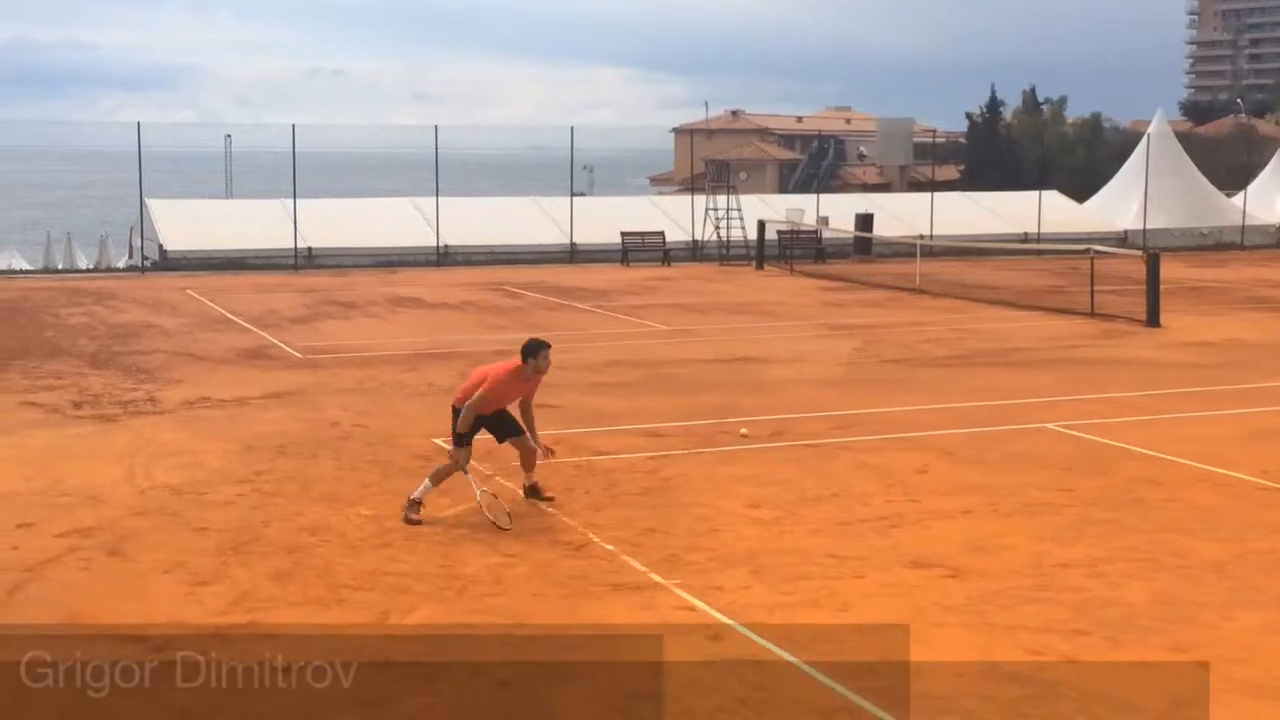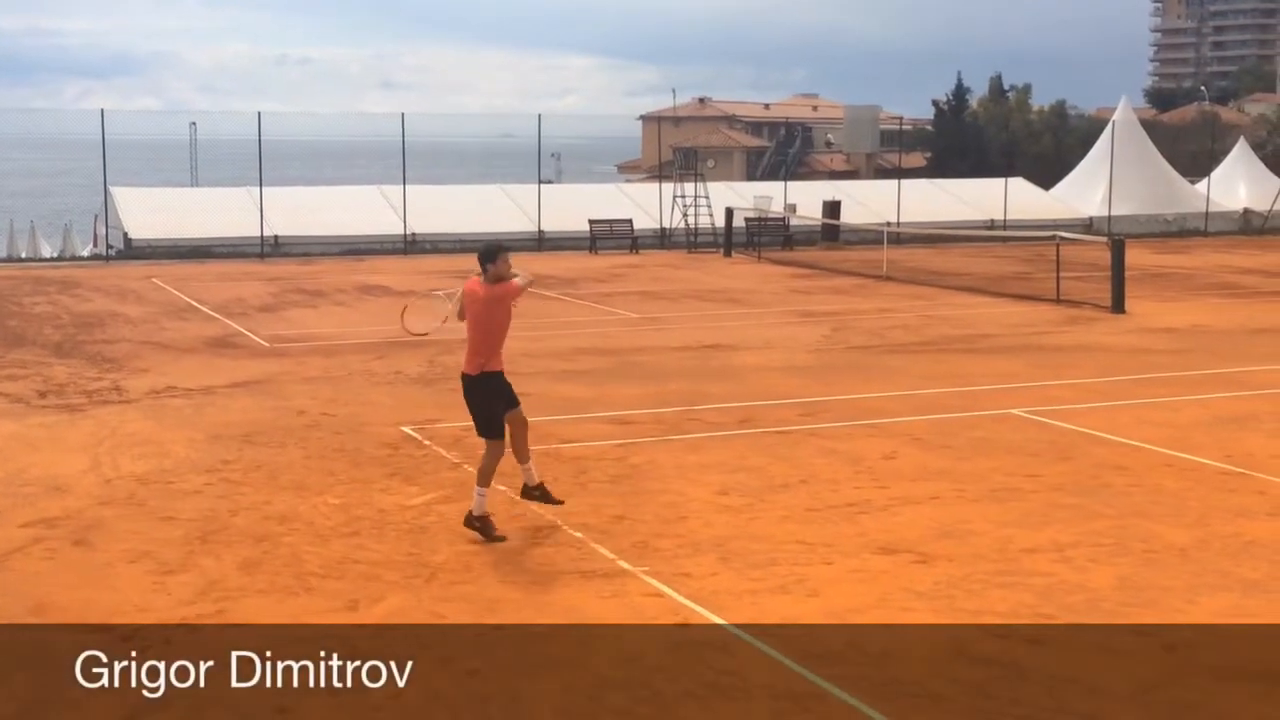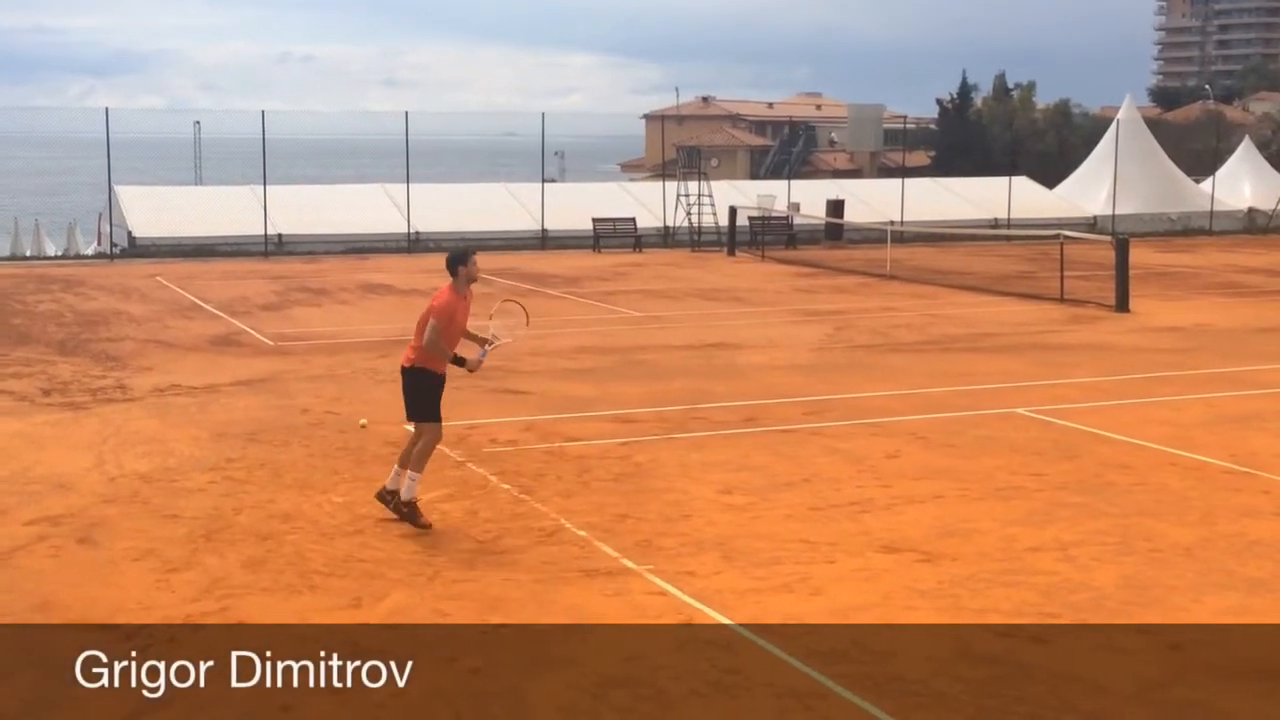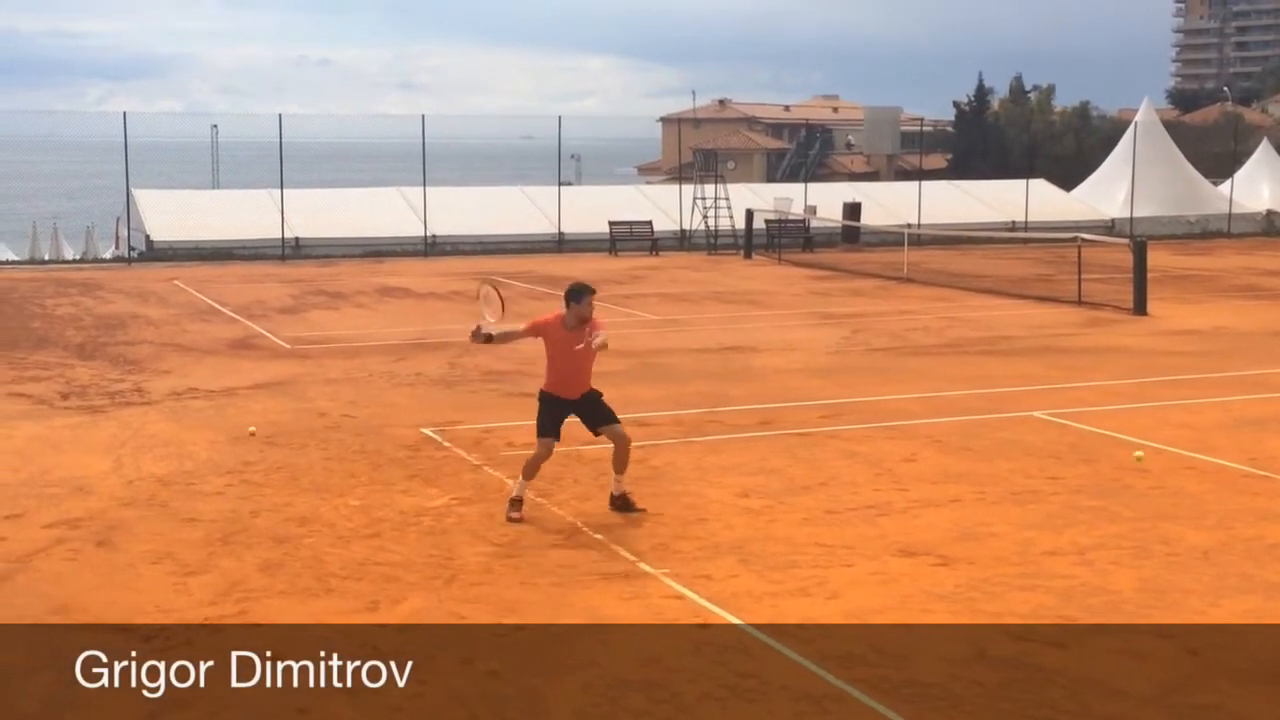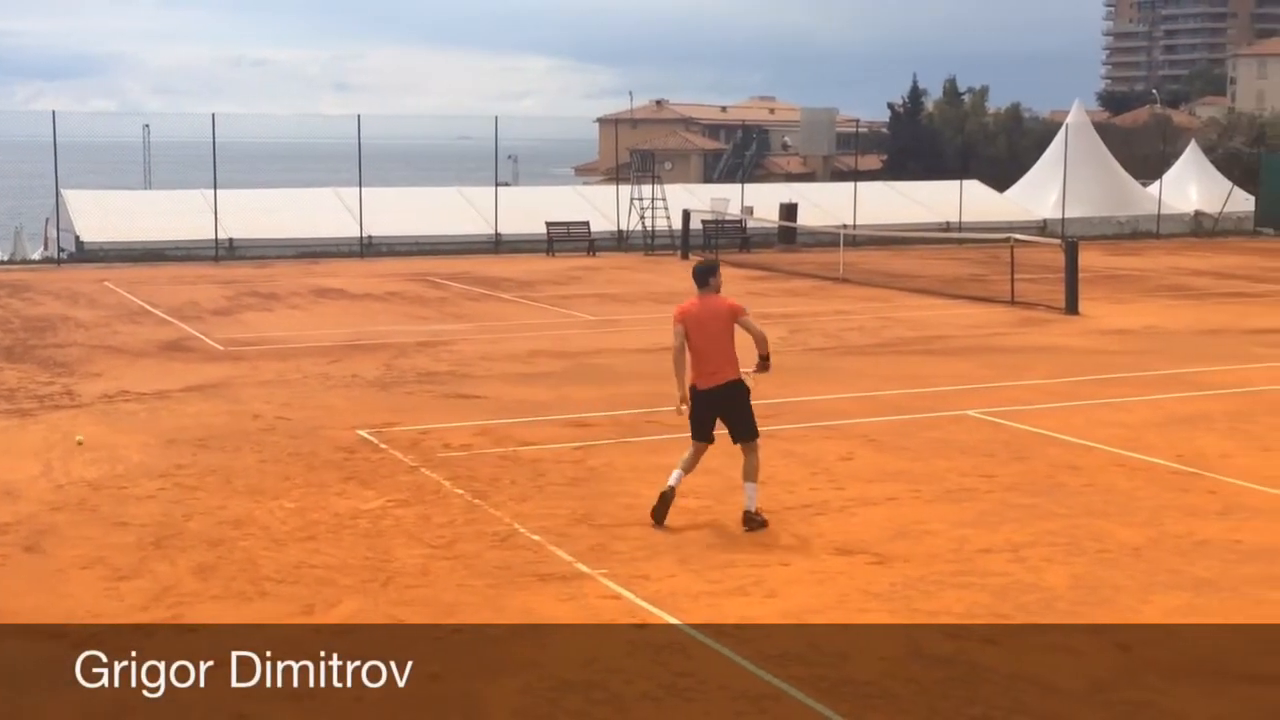
dt=1s
person 1, frame 1
left shoulder: (536, 377)
right shoulder: (504, 377)
left elbow: (526, 407)
right elbow: (470, 407)
left wrist: (536, 440)
right wrist: (459, 445)
left hip: (494, 409)
right hip: (466, 406)
left knee: (529, 450)
right knee: (460, 459)
left ankle: (531, 485)
right ankle: (415, 500)
person 1, frame 2
left shoulder: (472, 285)
right shoulder: (500, 293)
left elbow: (461, 315)
right elbow: (524, 282)
right wrist: (509, 277)
left hip: (487, 372)
right hip: (480, 379)
left knee: (520, 423)
right knee: (496, 447)
left ankle: (533, 485)
right ankle: (477, 514)
person 1, frame 3
left shoulder: (465, 294)
right shoulder: (446, 300)
right elbow: (429, 342)
left wrist: (477, 339)
right wrist: (463, 361)
left hip: (434, 370)
right hip: (419, 369)
left knee: (423, 435)
right knee: (430, 434)
left ankle: (390, 490)
right ankle: (406, 500)
person 1, frame 4
left shoulder: (593, 325)
right shoulder: (546, 325)
left elbow: (602, 341)
right elbow: (510, 335)
left wrist: (592, 346)
right wrist: (486, 337)
left hip: (584, 395)
right hip: (553, 396)
left knee: (622, 440)
right knee: (543, 450)
left ankle: (619, 494)
right ankle: (516, 497)
person 1, frame 5
left shoulder: (684, 310)
right shoulder: (729, 306)
left elbow: (677, 347)
right elbow: (757, 335)
left wrist: (681, 389)
right wrist: (764, 358)
left hip: (701, 389)
right hip: (730, 387)
left knee: (697, 448)
right knee: (750, 447)
left ankle: (670, 489)
right ankle: (750, 512)
